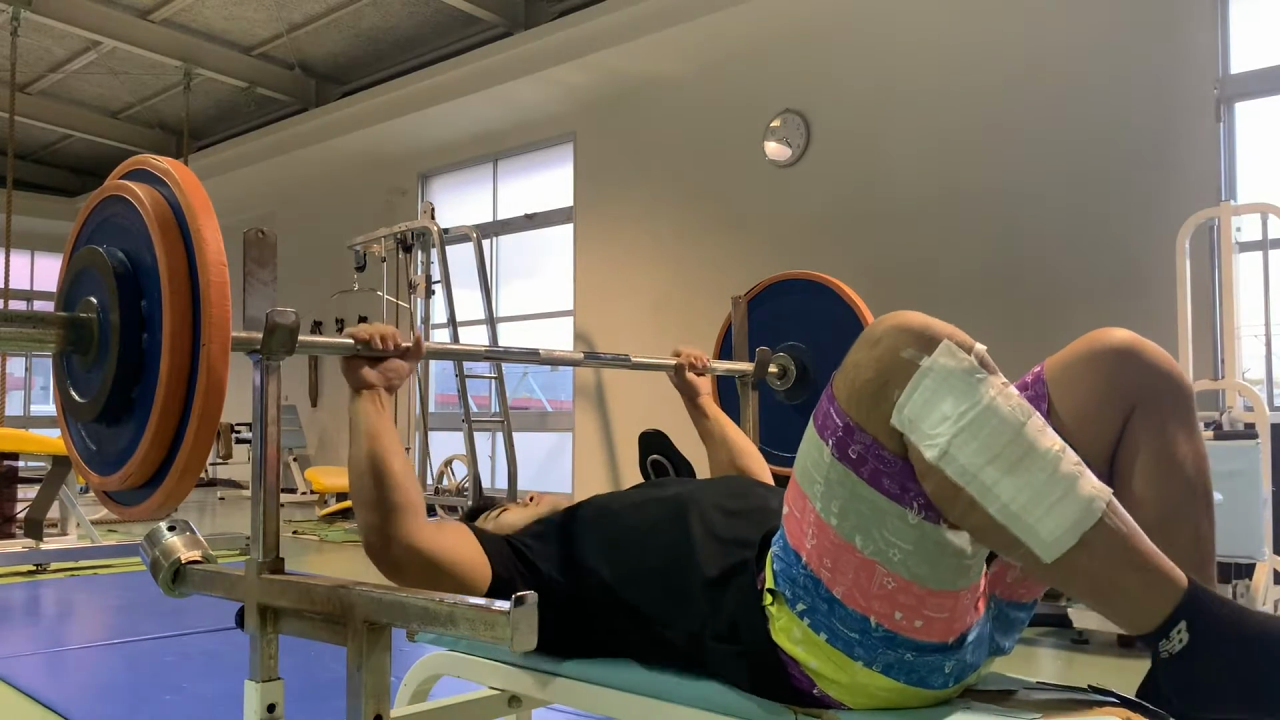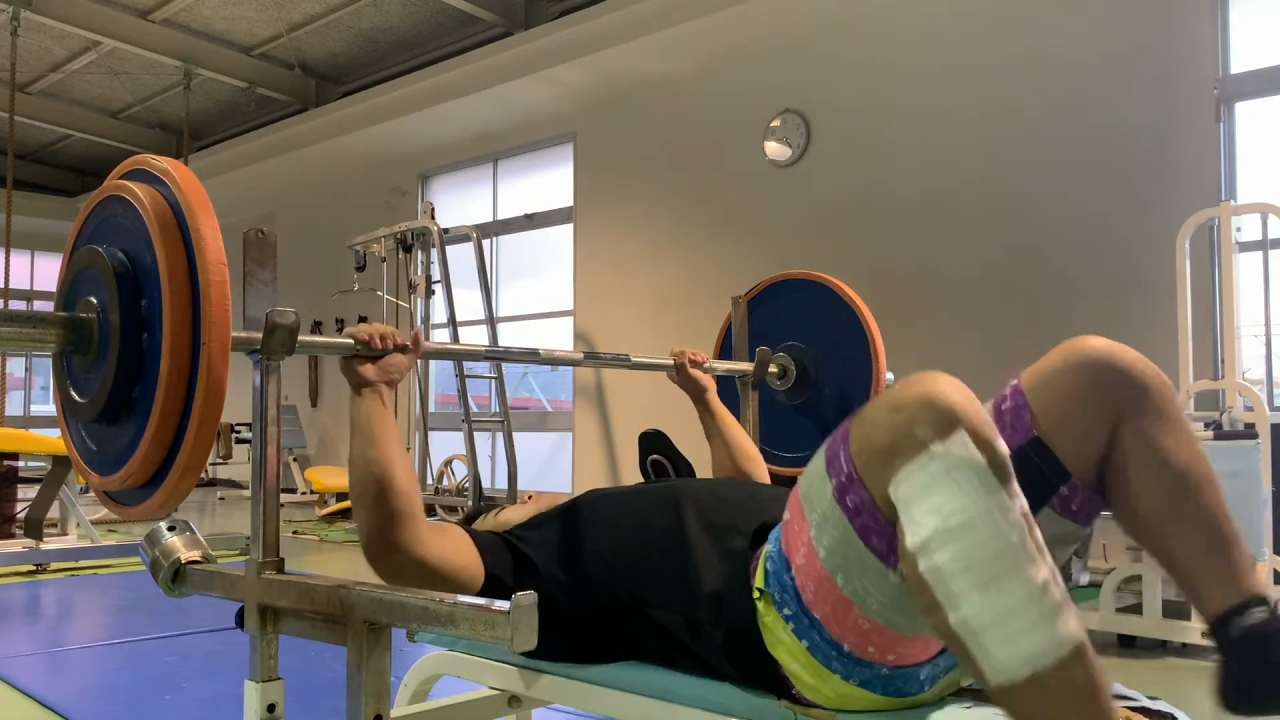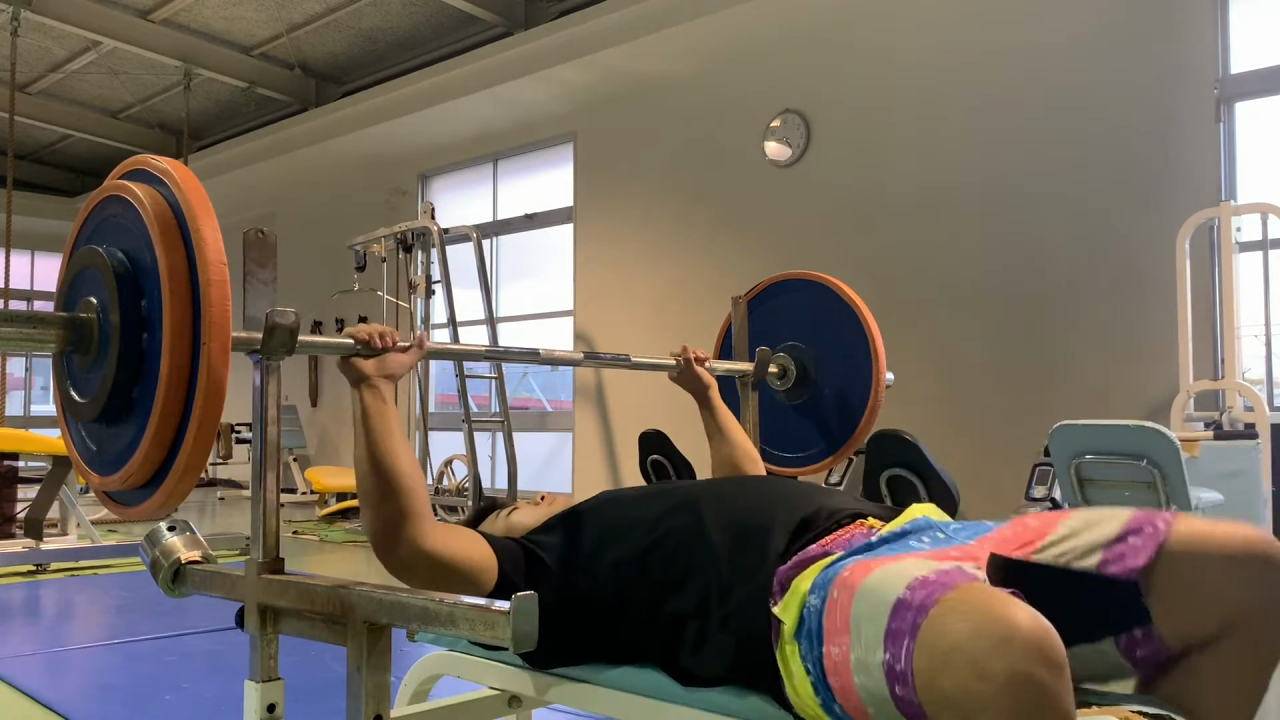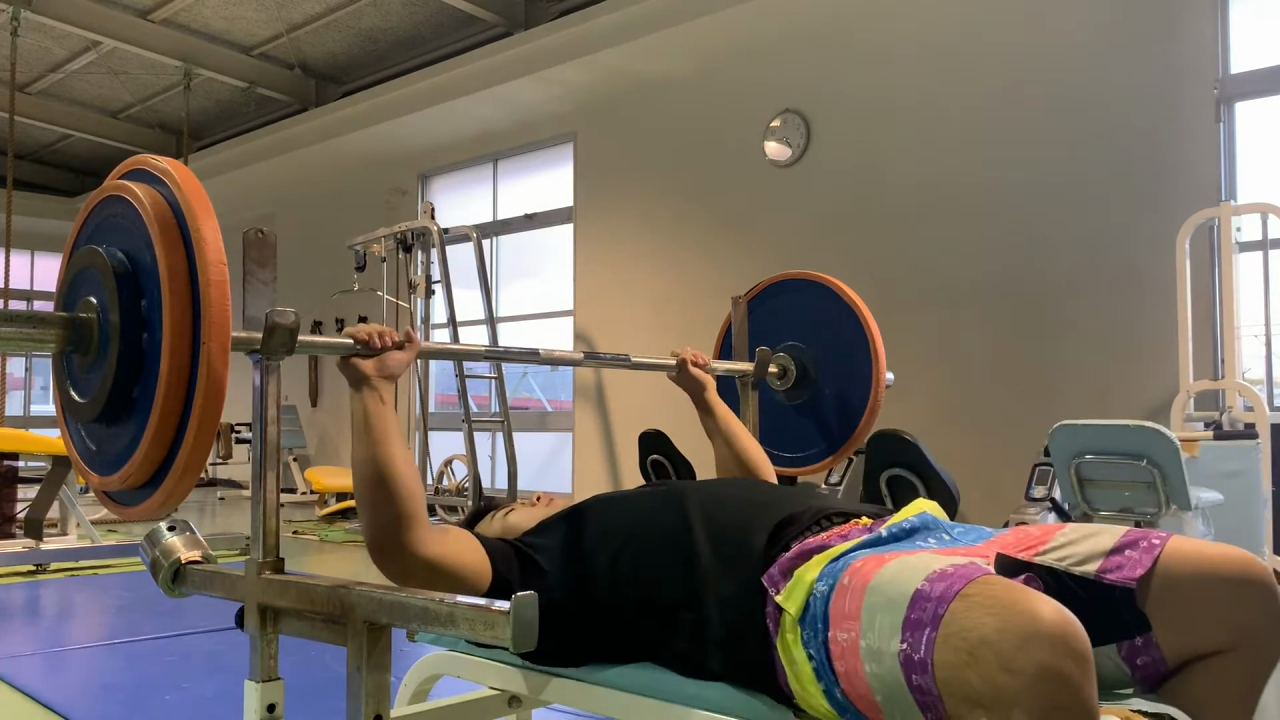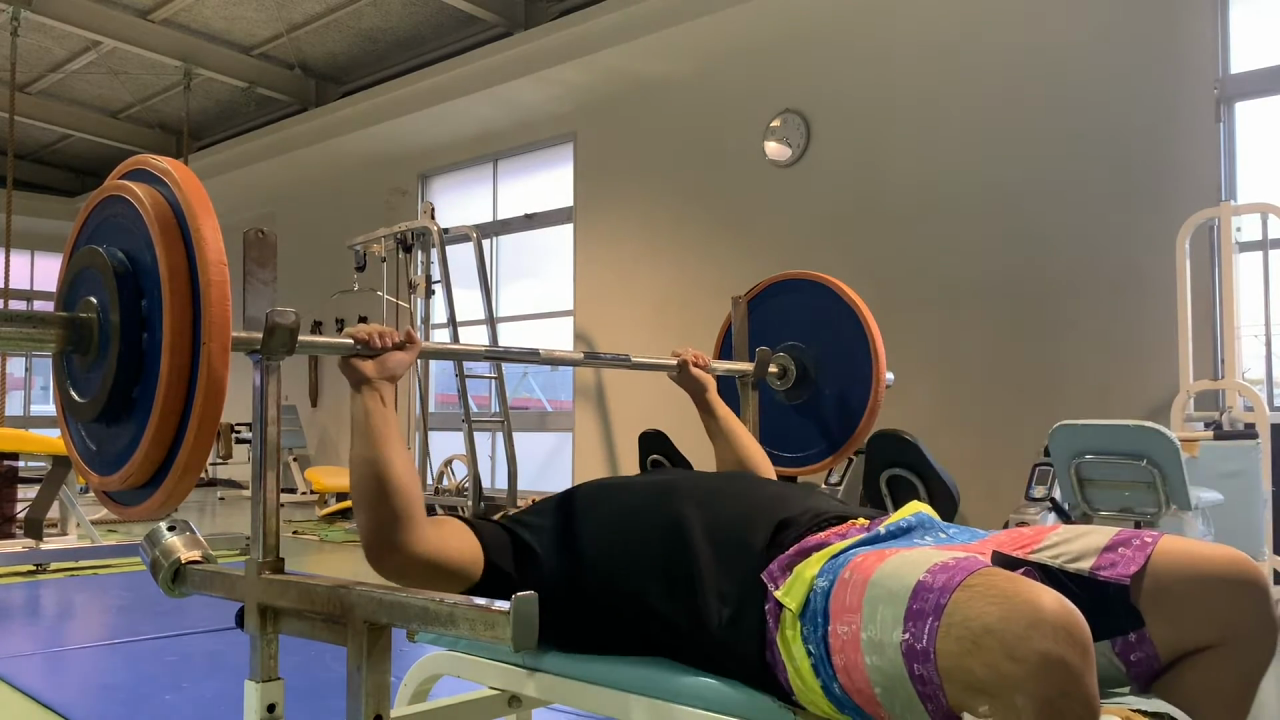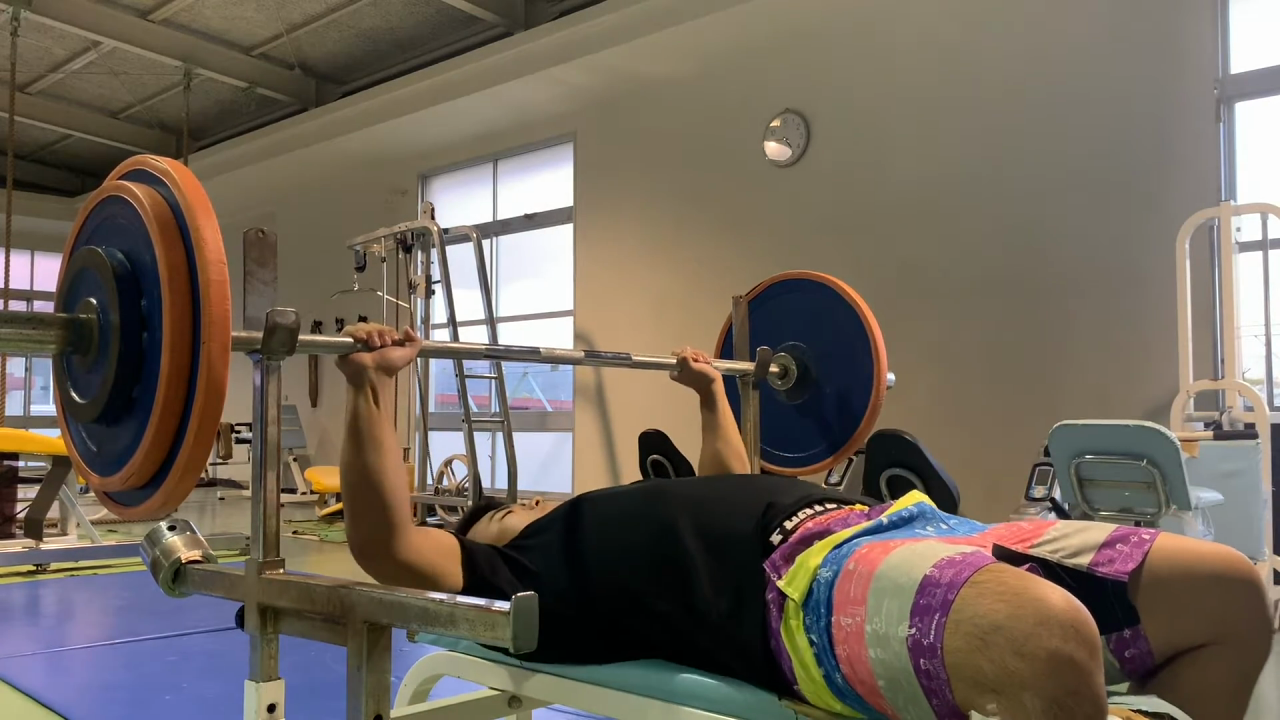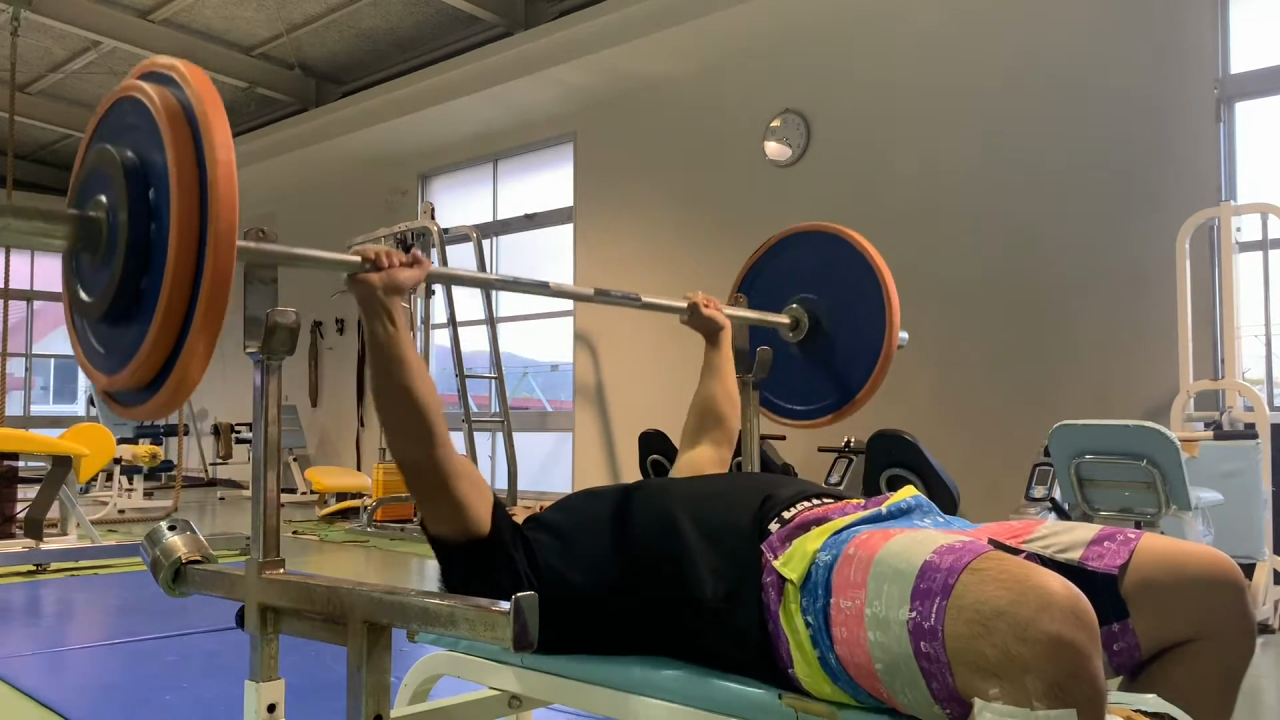
dt=0.4s
person 1, frame 1
left shoulder: (634, 536)
right shoulder: (530, 573)
left elbow: (755, 494)
right elbow: (399, 540)
left wrist: (701, 403)
right wrist: (372, 394)
left hip: (950, 596)
right hip: (832, 620)
left knee: (1125, 369)
right knee: (906, 348)
right ankle: (1195, 637)
person 1, frame 2
left shoulder: (615, 528)
right shoulder: (523, 568)
left elbow: (753, 492)
right elbow: (398, 544)
left wrist: (708, 398)
right wrist: (373, 393)
left hip: (939, 590)
right hip: (813, 618)
left knee: (1105, 376)
right knee: (927, 414)
person 1, frame 3
left shoulder: (632, 532)
right shoulder: (536, 573)
right elbow: (408, 543)
left wrist: (709, 397)
right wrist: (374, 390)
right hip: (813, 599)
person 1, frame 4
left shoulder: (631, 534)
right shoulder: (530, 574)
left elbow: (755, 499)
right elbow: (404, 546)
left wrist: (708, 398)
right wrist: (373, 389)
right hip: (810, 593)
person 1, frame 5
left shoulder: (608, 525)
right shoulder: (524, 557)
right elbow: (399, 543)
left wrist: (710, 398)
right wrist: (373, 389)
right hip: (803, 592)
right knee: (1041, 640)
person 1, frame 6
left shoulder: (615, 536)
right shoulder: (517, 579)
right elbow: (385, 543)
left wrist: (712, 394)
right wrist: (370, 385)
right hip: (804, 580)
right knee: (1053, 642)
person 1, frame 7
left shoulder: (627, 528)
right shoulder: (518, 572)
left elbow: (712, 443)
right elbow: (429, 461)
left wrist: (718, 341)
right wrist: (384, 313)
left knee: (1212, 592)
right knee: (1051, 626)
